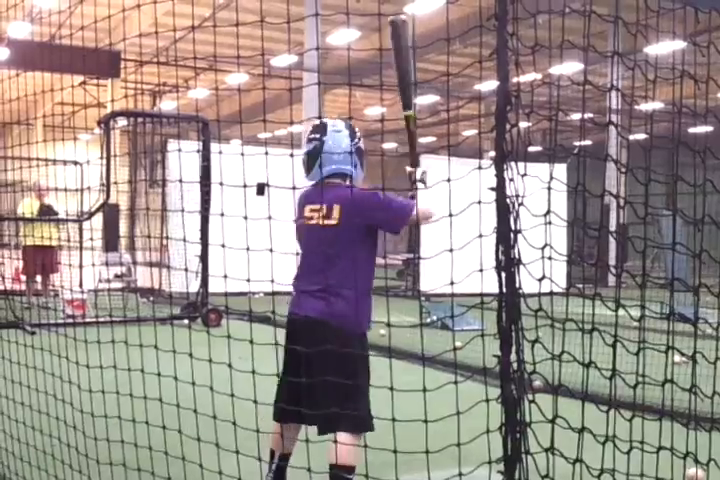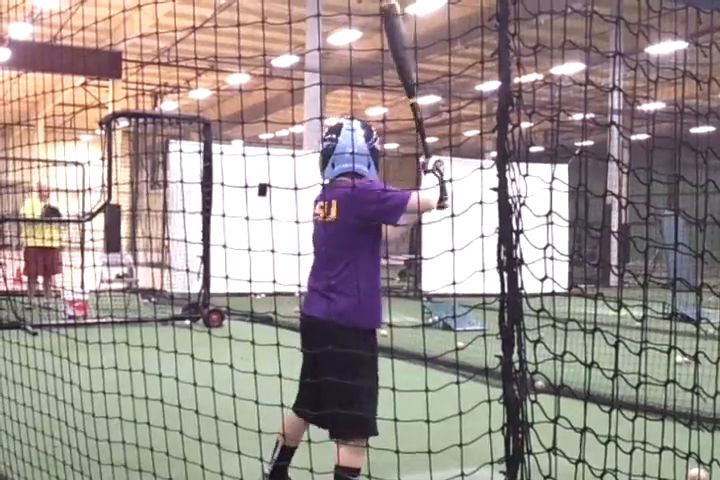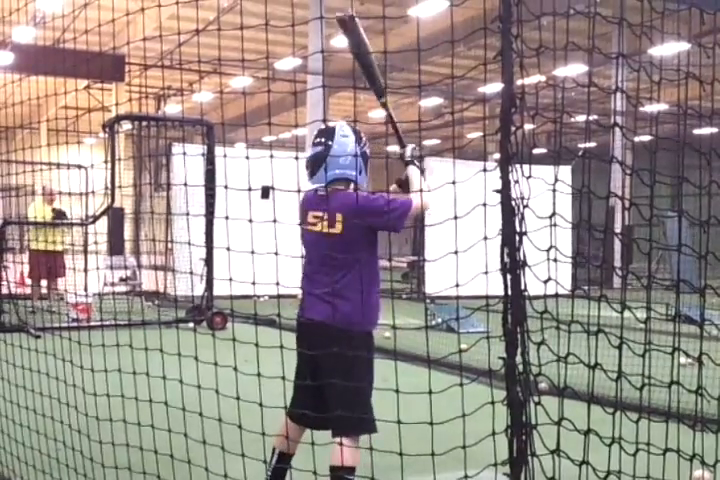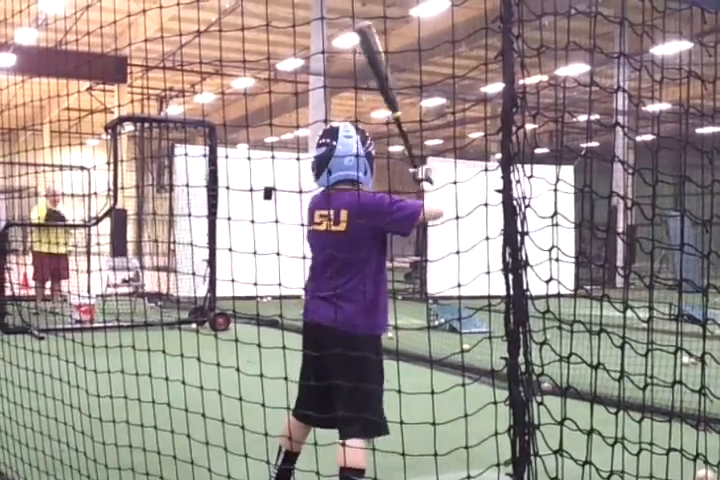
dt=0.4s
person 1, frame 1
left shoulder: (306, 201)
right shoulder: (362, 200)
right elbow: (424, 213)
left wrist: (386, 207)
left hip: (301, 317)
right hip: (341, 323)
left knee: (291, 409)
right knee: (349, 420)
person 1, frame 2
left shoulder: (325, 198)
right shoulder: (361, 194)
left elbow: (383, 234)
right elbow: (427, 201)
left wrist: (410, 213)
right wrist: (431, 175)
left hip: (315, 316)
right hip: (348, 322)
left knee: (307, 403)
right knee: (355, 422)
person 1, frame 3
left shoulder: (309, 202)
right shoulder: (361, 205)
right elbow: (421, 203)
left wrist: (390, 193)
right wrist: (413, 168)
left hip: (311, 321)
right hip: (348, 327)
left knee: (301, 409)
right knee: (349, 423)
person 1, frame 4
left shoulder: (316, 205)
right shoulder: (369, 205)
right elbow: (434, 210)
left wrist: (395, 210)
left hip: (316, 323)
right hip: (355, 330)
left knee: (305, 409)
right knee: (358, 425)
person 2, frame 1
left shoulder: (50, 204)
right shoulder: (26, 203)
right elbow: (22, 218)
left wrist: (53, 215)
right wrist: (37, 215)
left hip: (49, 244)
right hip: (32, 244)
left knee: (47, 273)
right knee: (31, 273)
left ankle: (46, 299)
right ankle: (29, 300)
person 2, frame 2
left shoulder: (53, 205)
right shoulder: (29, 203)
right elbow: (26, 220)
left wrist: (56, 217)
right wrist: (42, 216)
left hip: (51, 244)
right hip: (34, 244)
left knee: (49, 274)
right knee: (32, 274)
left ankle: (47, 300)
right ankle: (31, 300)
person 2, frame 3
left shoulder: (58, 208)
right shoulder: (35, 206)
right elbow: (33, 223)
left wrist: (63, 220)
right wrist: (50, 220)
left hip: (56, 248)
right hip: (38, 247)
left knee: (53, 277)
right knee: (36, 277)
right ankle: (35, 304)
person 2, frame 4
left shoulder: (63, 210)
right shoulder: (39, 208)
right elbow: (34, 224)
left wrist: (63, 221)
right wrist: (46, 220)
left hip: (59, 250)
right hip: (42, 249)
left knee: (57, 279)
right knee: (40, 278)
left ankle: (55, 305)
right ankle: (39, 305)
